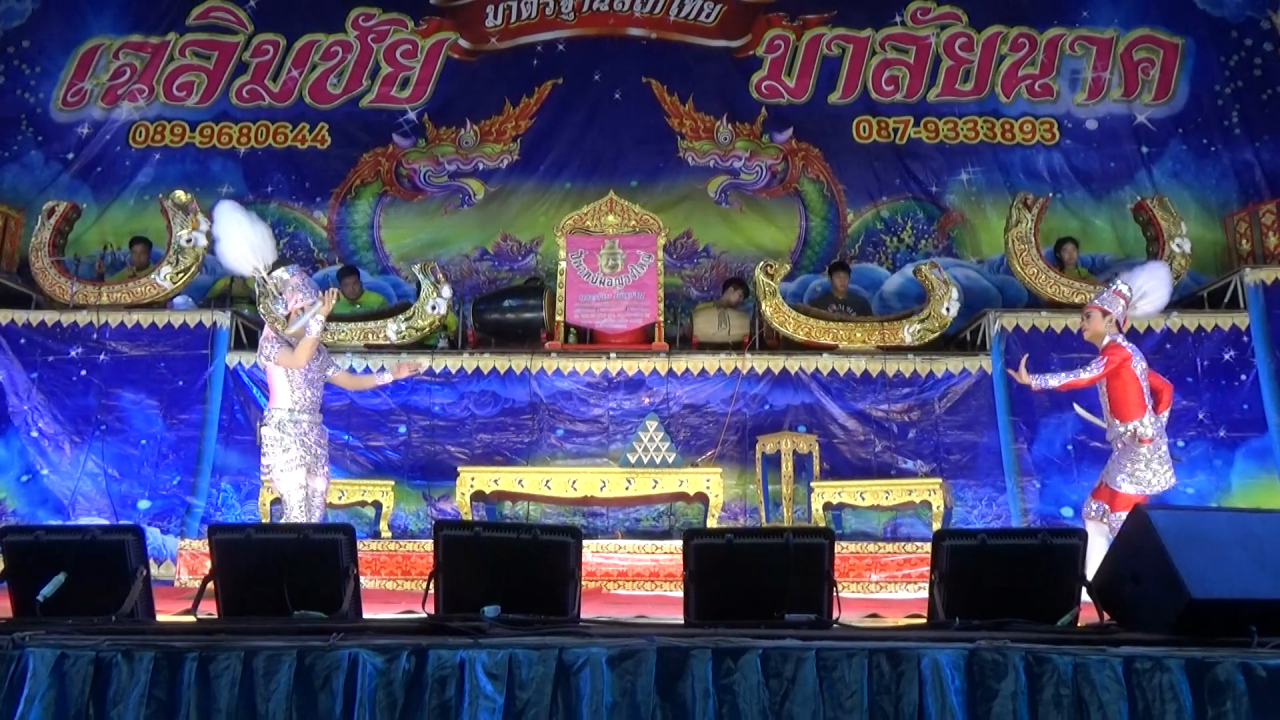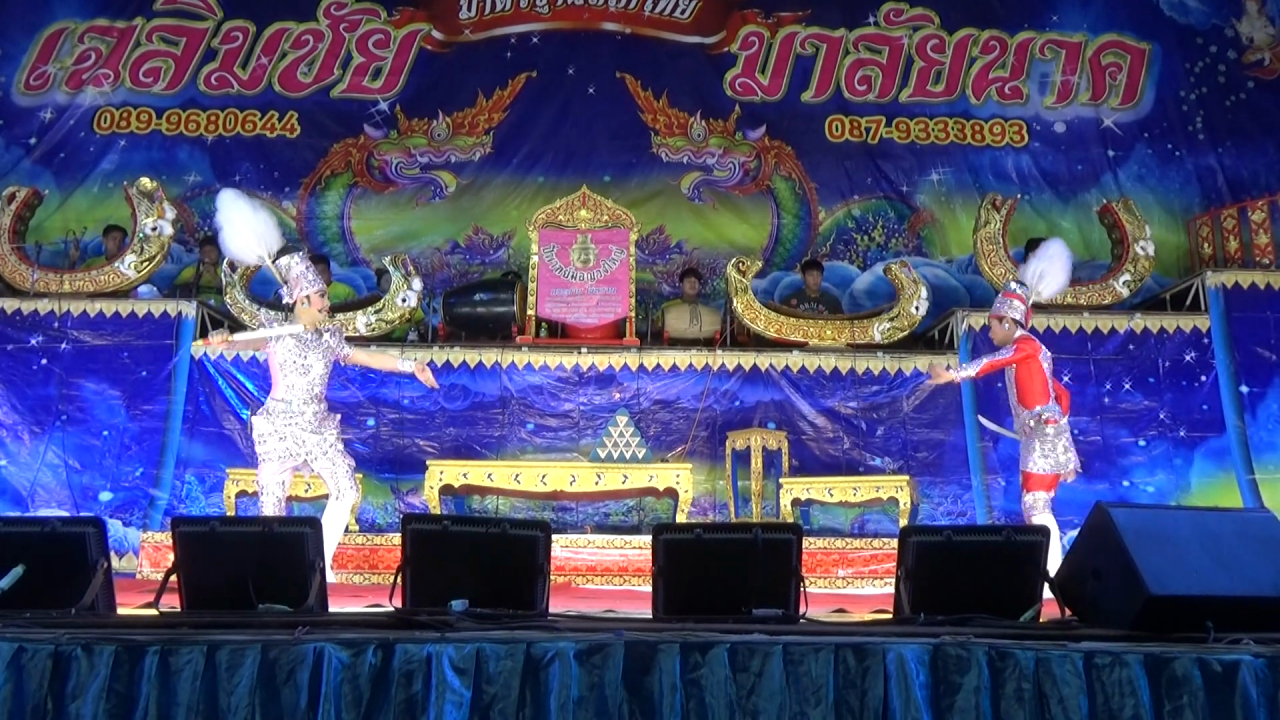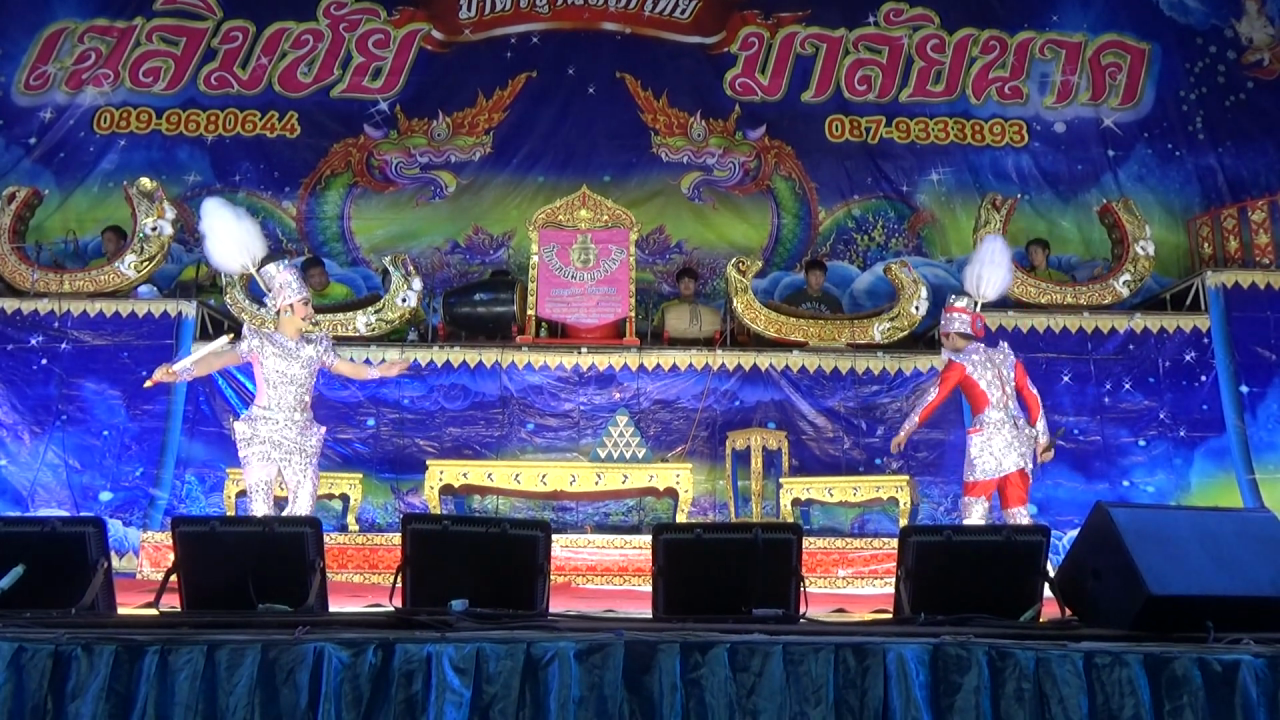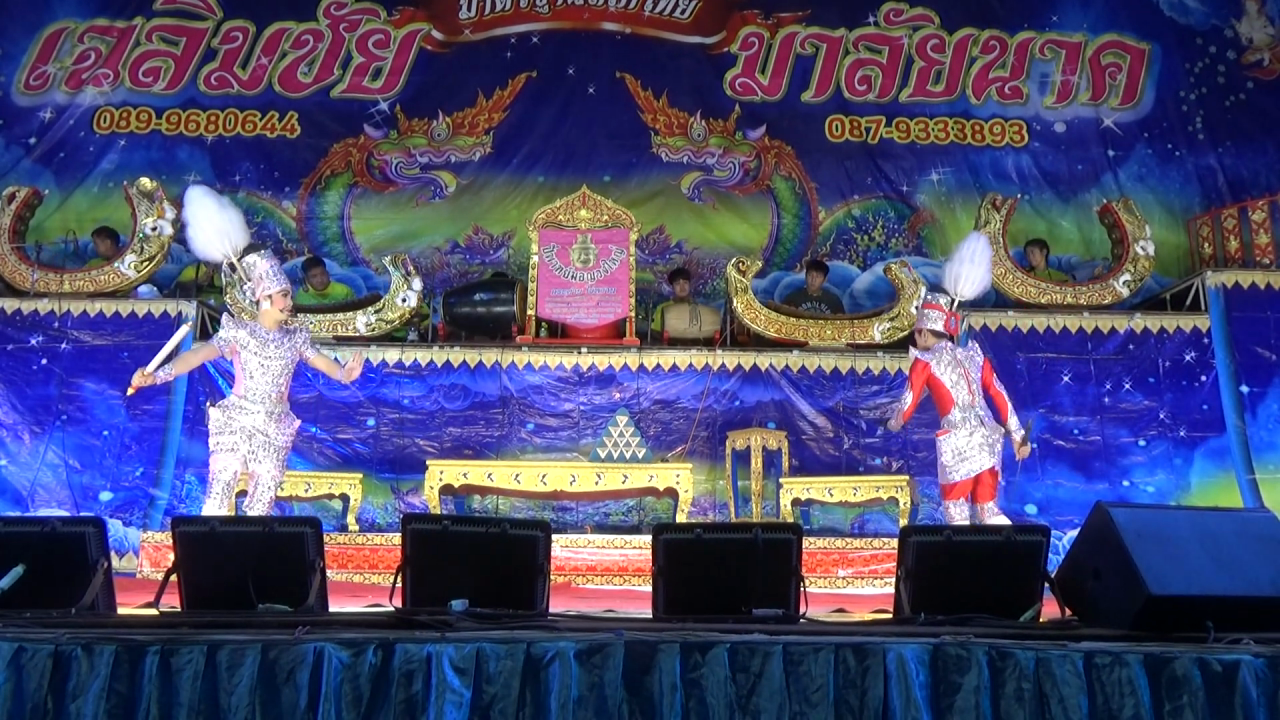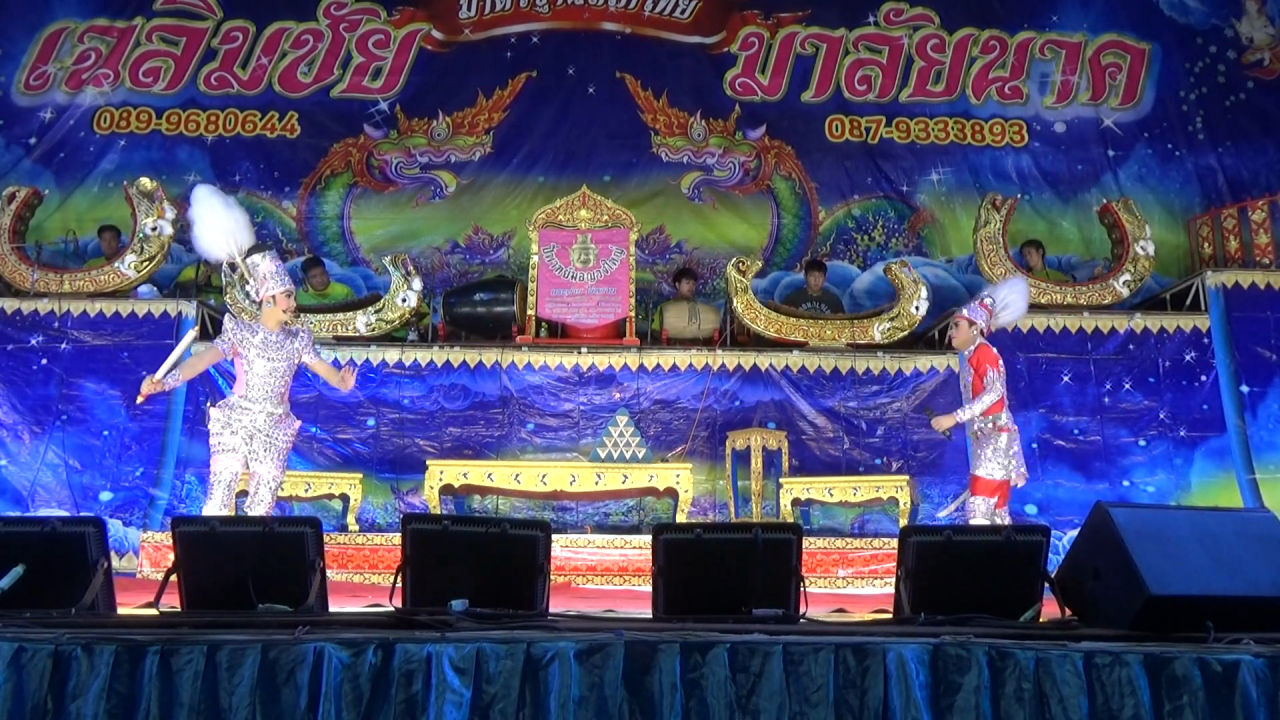
dt=1s
person 1, frame 1
left shoulder: (318, 352)
right shoulder: (272, 341)
left elbow: (349, 381)
right elbow: (297, 361)
left wrist: (391, 375)
right wrist: (319, 317)
left hip: (312, 434)
right hip: (283, 433)
left knee: (314, 509)
right knee: (297, 509)
person 1, frame 2
left shoulder: (329, 337)
right shoulder: (277, 333)
left elbow: (369, 358)
right elbow: (252, 341)
left wrist: (410, 366)
right wrist: (228, 342)
left hip: (318, 427)
right hip: (281, 426)
left knee: (345, 489)
right knee: (272, 499)
left ankle: (321, 561)
person 1, frame 3
left shoulder: (316, 346)
right shoulder: (258, 342)
left elbow: (347, 368)
right elbow: (220, 360)
left wrist: (379, 371)
right wrist: (180, 373)
left hip: (301, 437)
right hip: (261, 433)
left knee: (303, 508)
right knee: (262, 510)
person 1, frame 4
left shoulder: (296, 337)
right shoulder: (238, 331)
left elbow: (322, 361)
right elbow: (199, 354)
left wrist: (344, 374)
right wrist: (156, 376)
left hip: (274, 431)
right hip: (235, 424)
left knee: (261, 502)
right knee: (218, 495)
person 1, frame 5
left shoulder: (299, 340)
right shoulder: (241, 333)
left elbow: (323, 369)
right elbow: (205, 358)
left wrist: (342, 382)
right wrist: (164, 382)
left hip: (275, 429)
right hip: (235, 422)
left knee: (262, 503)
right knee: (219, 497)
person 2, frame 1
left shoulder: (1118, 350)
right shoulder: (1121, 354)
left elbow: (1083, 376)
right elbow: (1165, 388)
left wrist: (1032, 380)
right wrist: (1156, 426)
left hip: (1140, 448)
right hip: (1128, 448)
left knee: (1122, 521)
right knee: (1095, 511)
right ankle: (1093, 581)
person 2, frame 2
left shoulder: (1027, 345)
right shoulder: (1023, 353)
left elbow: (993, 361)
right elbow: (1062, 393)
left wrist: (953, 375)
right wrist: (1059, 427)
left hip: (1045, 436)
right hip: (1036, 439)
left knee: (1035, 504)
right knee: (1034, 508)
left ankle: (1060, 570)
right ankle: (1049, 573)
person 2, frame 3
left shoulder: (959, 361)
right shoulder: (1004, 354)
left elbow: (932, 399)
right elbow: (1033, 396)
left wrist: (904, 431)
right wrist: (1042, 438)
left hip: (989, 442)
right hip: (1018, 440)
left knee: (973, 511)
right knee: (1017, 513)
person 2, frame 4
left shoulder: (924, 361)
right shoulder: (974, 354)
left elbow: (908, 405)
right elbow: (999, 395)
left wrist: (894, 423)
right wrist: (1017, 434)
left hip: (958, 441)
right hip: (986, 437)
left knee: (956, 516)
right knee: (987, 509)
person 2, frame 5
left shoulder: (983, 351)
right shoulder: (972, 359)
left elbow: (994, 392)
left wrist: (954, 417)
left hip: (996, 440)
right hip: (988, 443)
left knee: (978, 510)
right knee: (998, 514)
